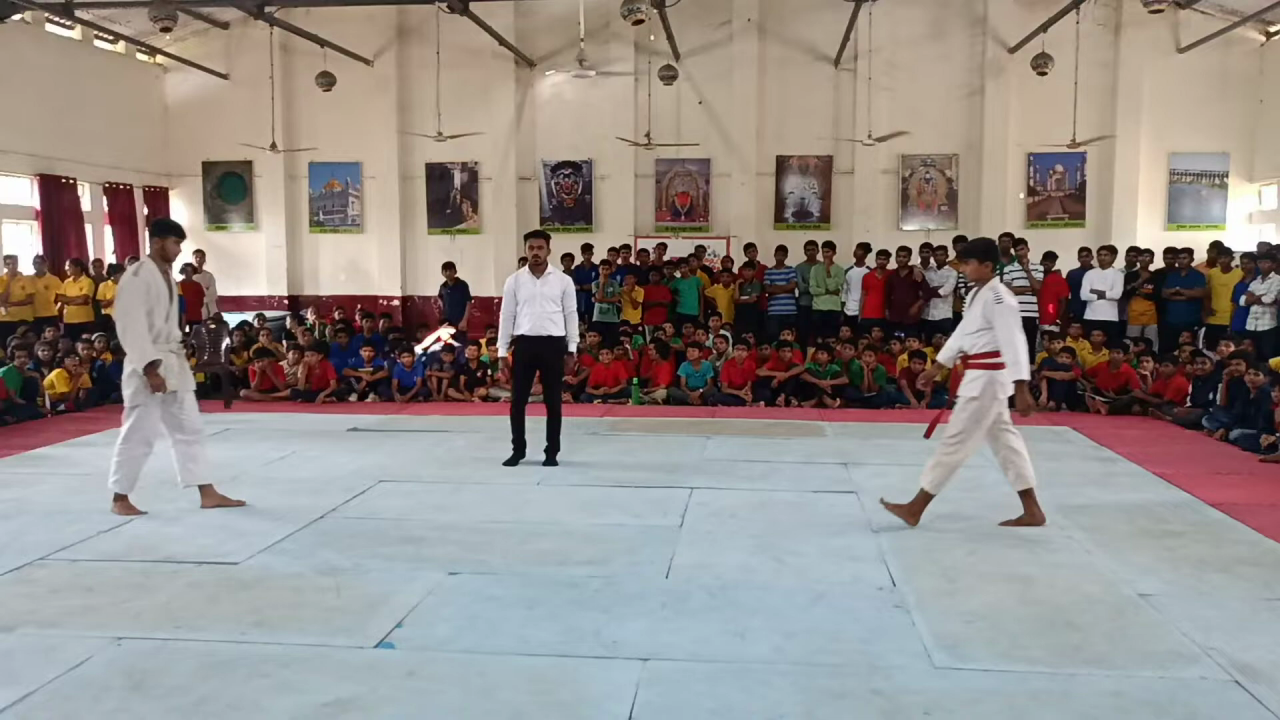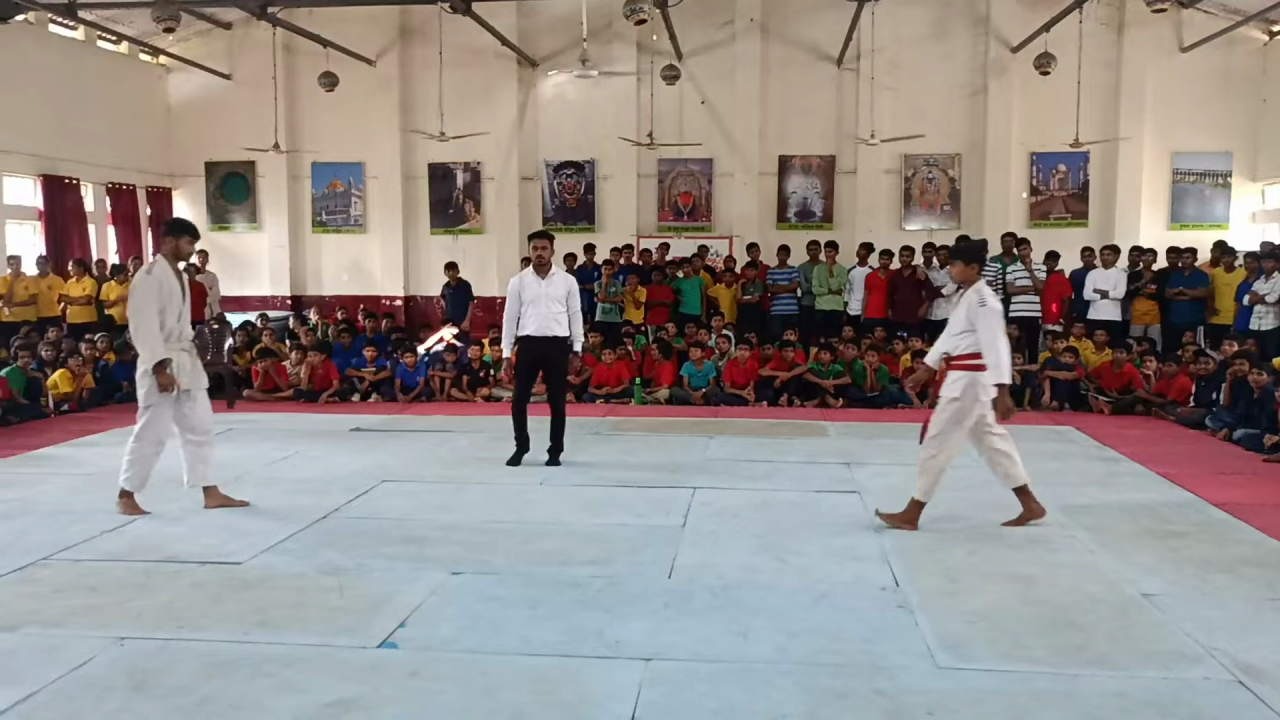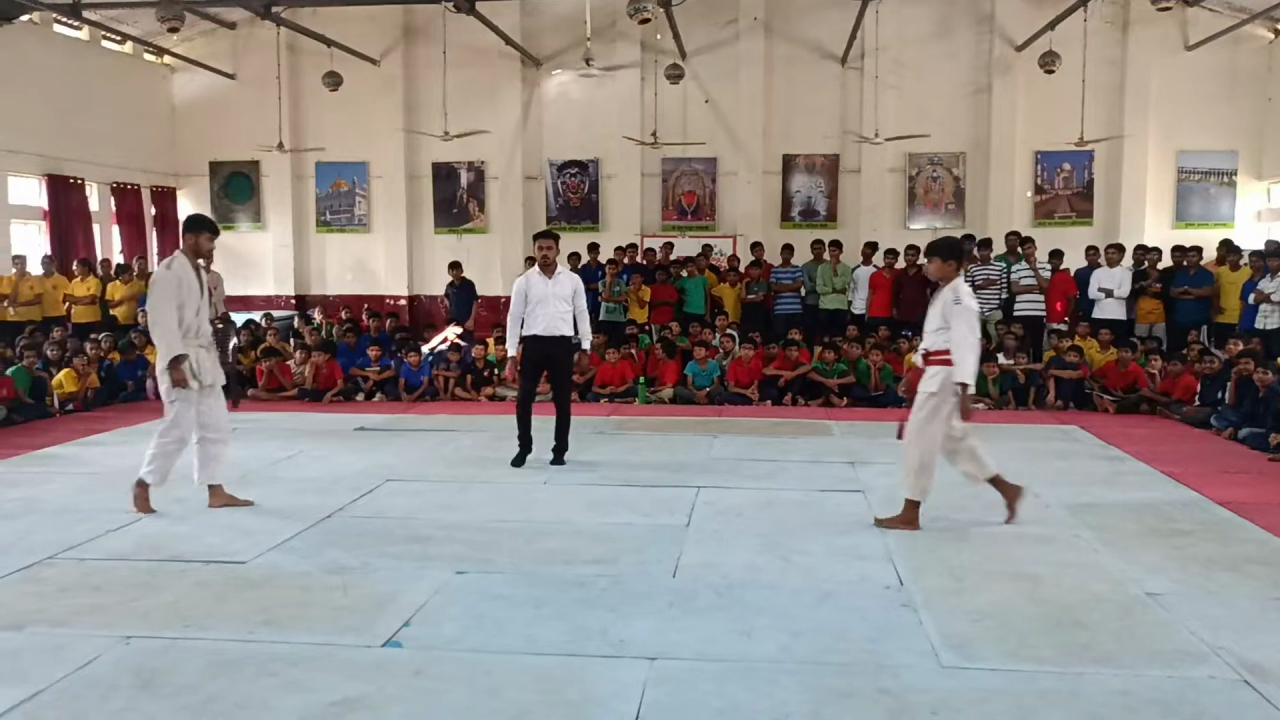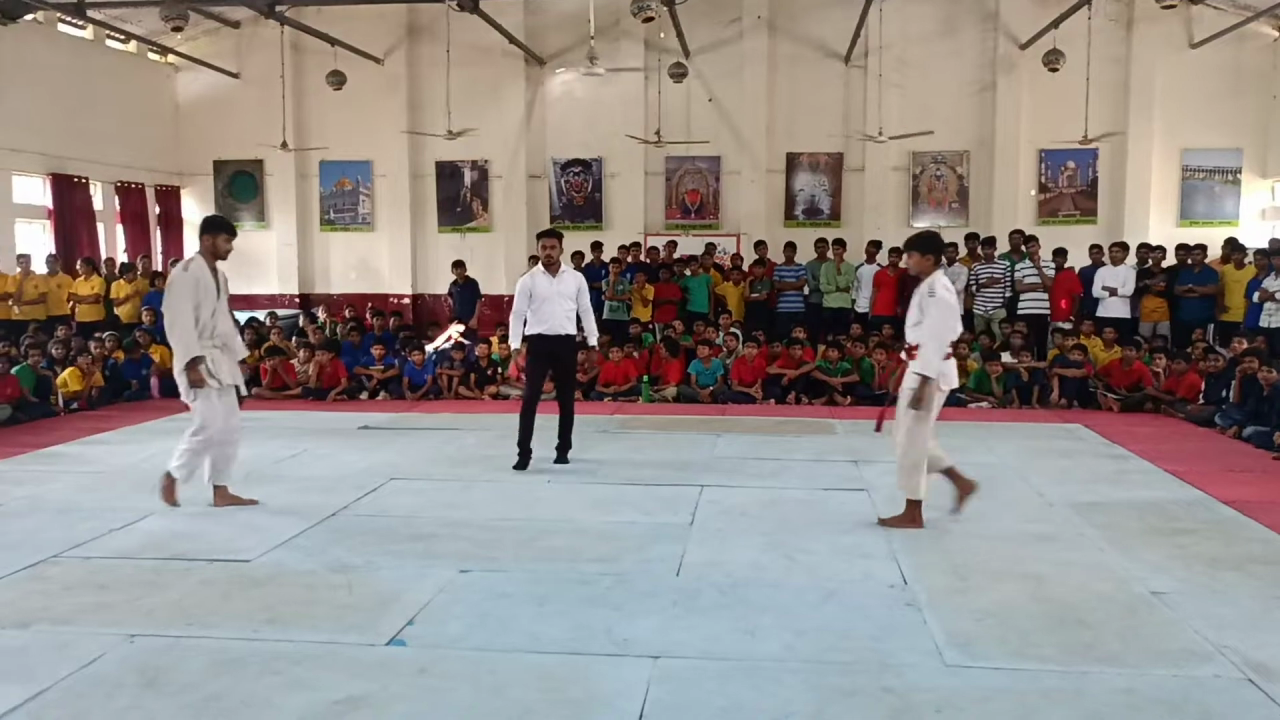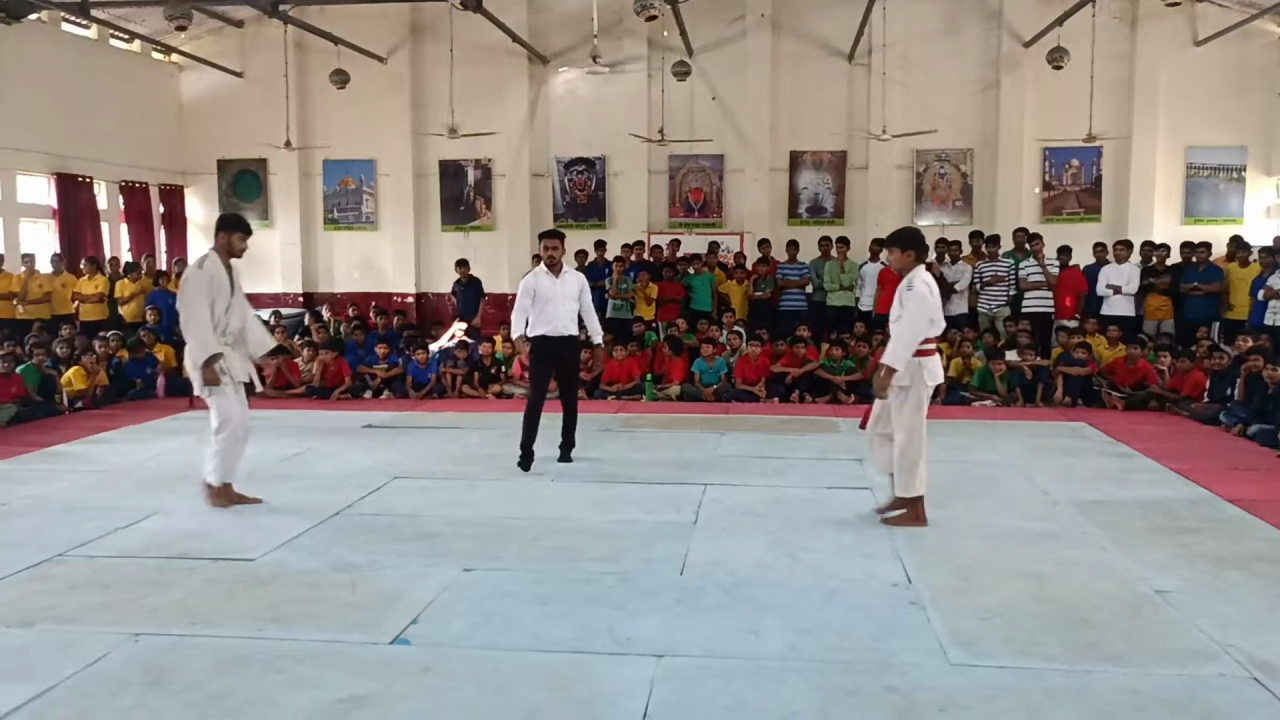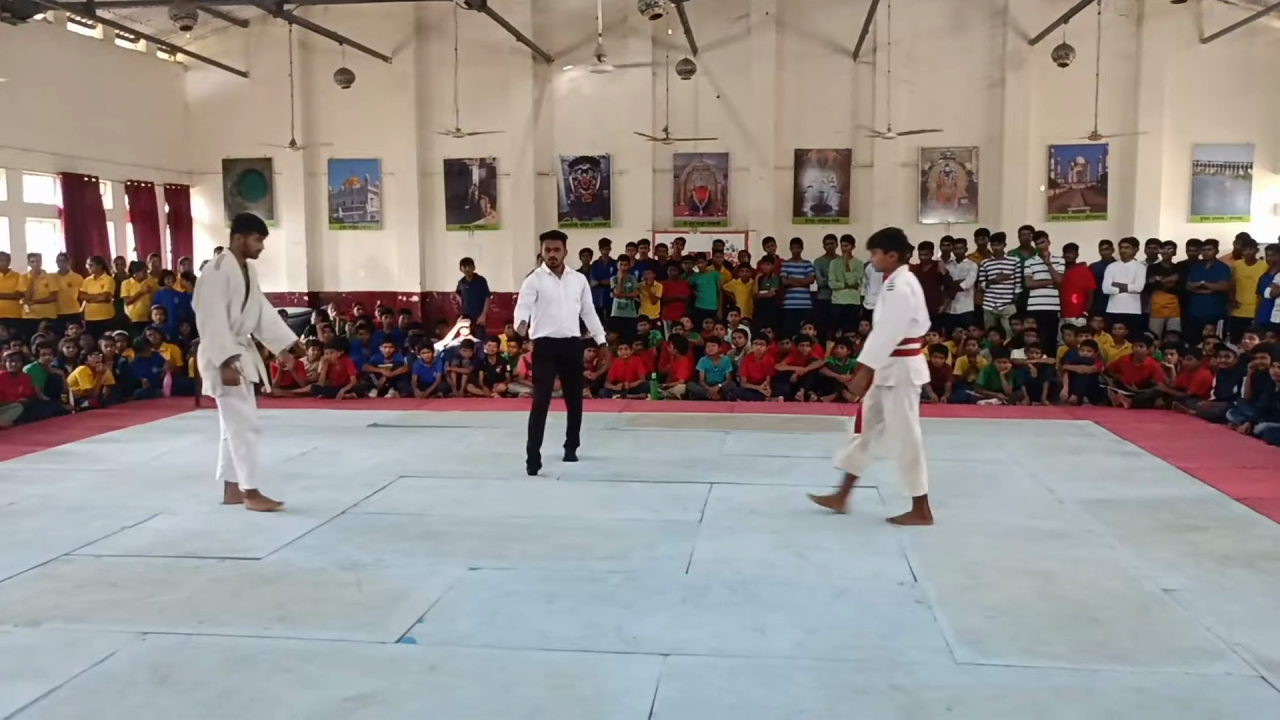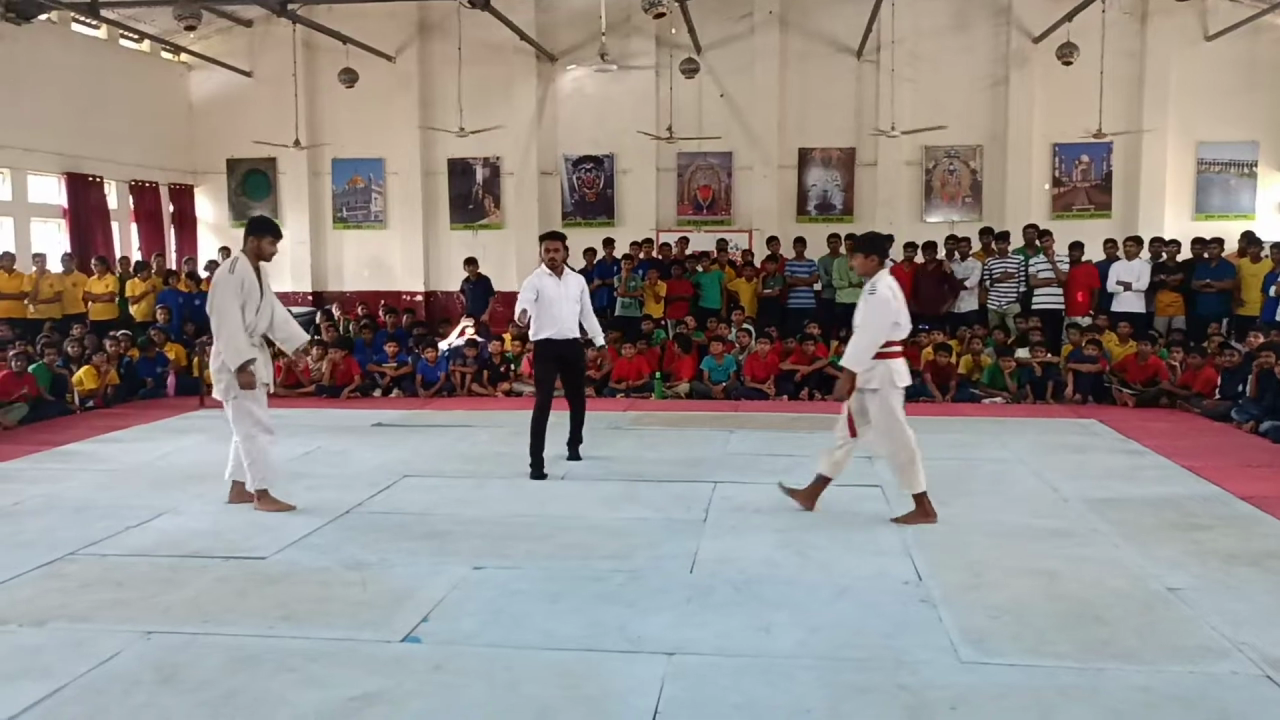
dt=0.1s
person 1, frame 1
left shoulder: (166, 275)
right shoulder: (136, 278)
right elbow: (131, 328)
right wrist: (151, 369)
left hip: (173, 361)
right hip: (149, 366)
left knee: (189, 429)
right knee: (139, 434)
left ankle: (207, 493)
right ankle: (120, 497)
person 1, frame 2
left shoulder: (179, 275)
right shoulder: (149, 276)
right elbow: (144, 327)
right wrist: (160, 368)
left hip: (185, 361)
right hip: (161, 365)
left knee: (200, 428)
right knee: (151, 434)
left ankle: (211, 494)
right ankle: (126, 495)
person 1, frame 3
left shoulder: (199, 273)
right shoulder: (169, 272)
right elbow: (163, 323)
left wrist: (211, 357)
right wrist: (175, 364)
left hip: (204, 359)
right hip: (181, 361)
left knee: (216, 428)
right knee: (178, 429)
left ankle: (216, 492)
right ankle: (143, 485)
person 1, frame 4
left shoulder: (217, 274)
right shoulder: (186, 274)
right elbow: (179, 324)
left wrist: (237, 358)
right wrist: (192, 365)
left hip: (220, 360)
right hip: (198, 361)
left knee: (228, 428)
right knee: (210, 428)
left ankle: (220, 491)
right ankle: (172, 477)
person 1, frame 5
left shoulder: (231, 272)
right shoulder: (201, 271)
left elbow: (244, 316)
right elbow: (194, 321)
left wrist: (261, 351)
right wrist: (207, 363)
left hip: (230, 355)
right hip: (209, 357)
left knee: (234, 424)
right knee: (232, 423)
left ankle: (223, 488)
right ankle: (217, 487)
person 1, frame 6
left shoulder: (247, 270)
right shoulder: (216, 271)
left elbow: (262, 312)
right elbow: (211, 322)
left wrist: (283, 346)
right wrist: (225, 363)
left hip: (243, 352)
right hip: (222, 357)
left knee: (236, 425)
right knee: (245, 423)
left ankle: (232, 488)
right ankle: (251, 493)
person 1, frame 7
left shoulder: (257, 272)
right shoulder: (230, 274)
left elbow: (273, 311)
right elbow: (226, 325)
left wrist: (296, 346)
right wrist: (242, 367)
left hip: (253, 353)
right hip: (233, 359)
left knee: (250, 425)
right knee: (255, 426)
left ankle: (238, 488)
right ankle: (261, 495)
person 2, frame 1
left shoulder: (999, 298)
right shoulder: (979, 295)
left elbow: (1014, 344)
right elbow: (962, 335)
left wrist: (1021, 389)
right wrist: (936, 367)
left hip: (988, 378)
right hip: (982, 377)
left knee: (954, 440)
right knee: (1004, 440)
left ankle: (915, 509)
right ankle: (1032, 510)
person 2, frame 2
left shoulder: (982, 300)
right shoulder: (967, 296)
left elbow: (996, 346)
right elbow: (949, 337)
left wrist: (1003, 392)
right wrist: (926, 369)
left hip: (969, 381)
right hip: (965, 377)
left knee: (938, 443)
right knee: (992, 441)
left ankle: (911, 514)
right ankle: (1030, 505)
person 2, frame 3
left shoulder: (958, 297)
right shoulder: (947, 293)
left elbow: (965, 346)
left wrist: (963, 391)
left hip: (947, 377)
right hip: (939, 374)
left knee: (918, 440)
right knee: (953, 439)
left ankle: (910, 514)
right ankle: (1006, 490)
person 2, frame 4
left shoulder: (936, 290)
right shoulder: (930, 286)
left elbow: (936, 339)
left wrist: (923, 383)
right wrist: (913, 371)
left hip: (929, 372)
right hip: (923, 369)
left knee: (911, 439)
right knee: (915, 437)
left ankle: (912, 512)
right ankle: (960, 482)
person 2, frame 5
left shoulder: (915, 284)
right shoulder: (916, 281)
left elbow: (908, 334)
left wrist: (886, 371)
right wrist: (887, 369)
left hip: (913, 367)
right hip: (911, 367)
left knee: (906, 437)
right knee: (882, 429)
left ankle: (915, 510)
right ankle: (904, 494)
person 2, frame 6
left shoulder: (898, 285)
right shoulder: (901, 281)
left elbow: (888, 333)
left wrist: (863, 370)
right wrist: (867, 369)
left hip: (900, 369)
right hip: (891, 366)
left knee: (903, 437)
right knee: (867, 428)
left ankle: (920, 510)
right ankle: (842, 496)
person 2, frame 7
left shoulder: (879, 290)
right shoulder: (880, 286)
left elbow: (870, 338)
left wrist: (847, 376)
right wrist: (848, 373)
left hip: (881, 372)
right hip: (870, 371)
left knee: (894, 436)
right knee: (847, 432)
left ankle: (923, 507)
right ankle: (811, 494)
person 3, frame 1
left shoulder: (563, 281)
right shoulder: (514, 281)
left elbow: (571, 315)
right elbow: (506, 316)
left wrist: (572, 349)
right wrist: (502, 351)
left hip: (552, 344)
right hip: (524, 343)
left knee: (553, 401)
right knee: (518, 399)
left ankle: (552, 452)
right ankle: (518, 449)
person 3, frame 2
left shoulder: (567, 281)
right shoulder: (519, 281)
left elbow: (575, 315)
right elbow: (510, 317)
left wrist: (577, 348)
right wrist: (507, 351)
left hip: (556, 344)
right hip: (528, 344)
left knee: (557, 402)
right knee: (519, 399)
left ankle: (555, 452)
right ankle: (521, 446)
person 3, frame 3
left shoulder: (573, 280)
right shoulder: (524, 281)
left elbow: (581, 313)
right elbow: (515, 316)
left wrist: (586, 346)
right wrist: (512, 350)
left hip: (562, 344)
right hip: (534, 344)
left knee: (563, 401)
right knee: (524, 398)
left ankle: (559, 450)
right ankle: (524, 446)
person 3, frame 4
left shoulder: (576, 279)
right shoulder: (528, 280)
left elbow: (585, 311)
right elbow: (518, 313)
left wrist: (592, 342)
right wrist: (515, 345)
left hip: (566, 343)
right hip: (538, 342)
left knee: (566, 400)
right knee: (530, 397)
left ankle: (563, 449)
right ankle: (523, 451)
person 3, frame 5
left shoulder: (578, 279)
right shoulder: (531, 280)
left elbow: (587, 311)
right elbow: (520, 310)
left wrist: (598, 342)
right wrist: (519, 333)
left hip: (569, 343)
right hip: (542, 344)
left knee: (570, 400)
right knee: (535, 398)
left ankle: (566, 448)
right ankle: (526, 453)
person 3, frame 6
left shoulder: (579, 280)
right shoulder: (534, 280)
left elbow: (588, 313)
right elbow: (522, 308)
left wrist: (601, 341)
right wrist: (521, 323)
left hip: (572, 345)
right hip: (544, 346)
left knee: (574, 400)
right knee: (540, 401)
left ankle: (571, 446)
right ankle: (533, 457)
person 3, frame 7
left shoulder: (578, 280)
right shoulder: (534, 280)
left elbow: (587, 313)
right elbow: (524, 303)
left wrist: (599, 343)
right wrist: (522, 314)
left hip: (572, 345)
right hip: (545, 346)
left knee: (577, 400)
right knee: (543, 403)
left ankle: (574, 445)
right ankle: (536, 462)
